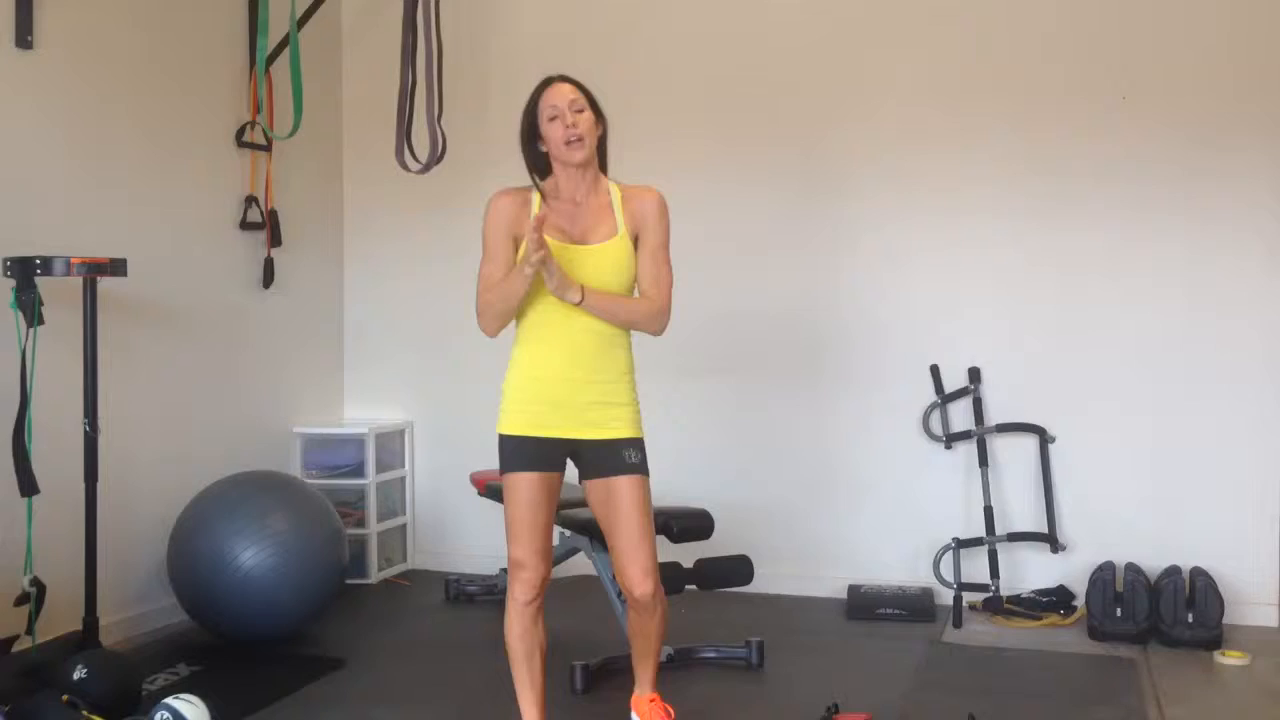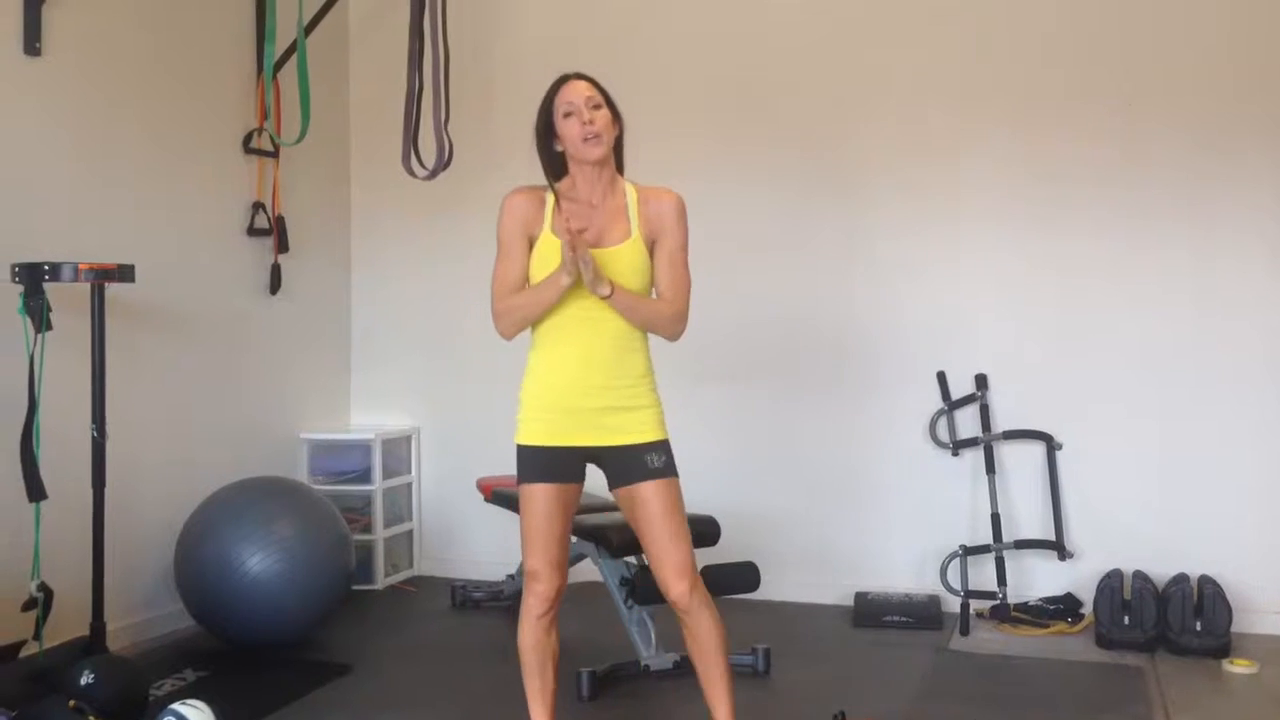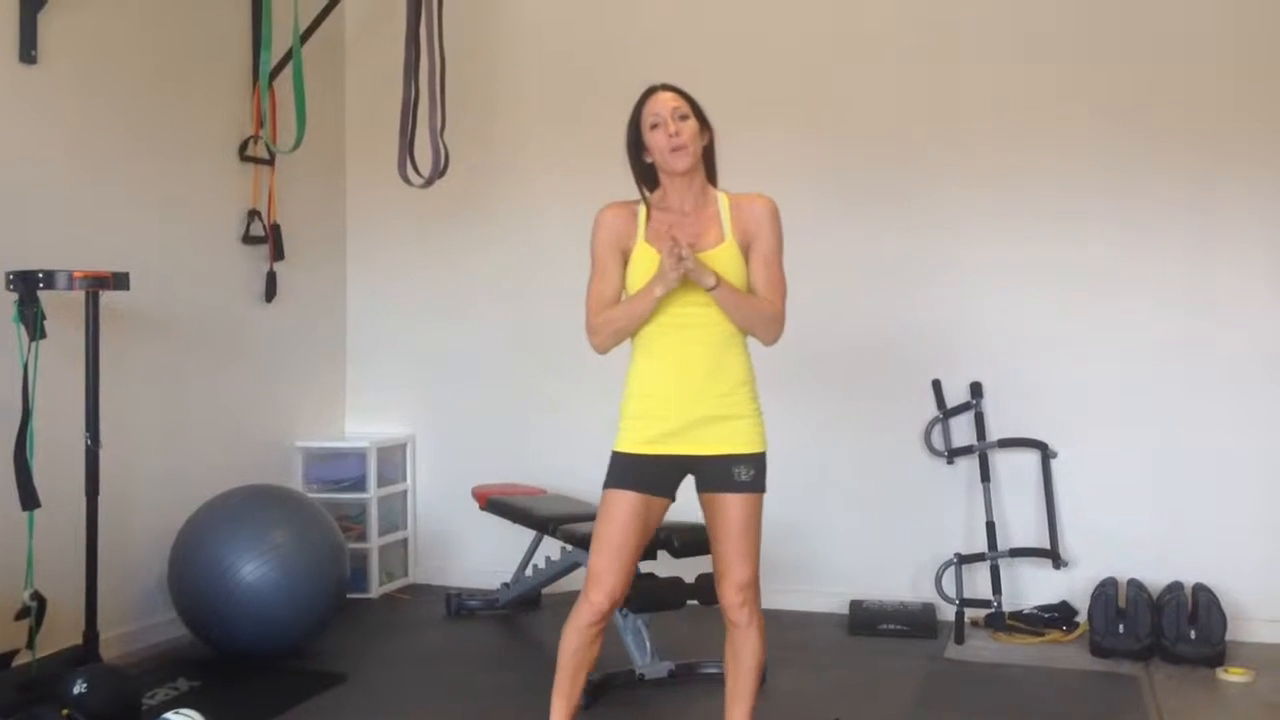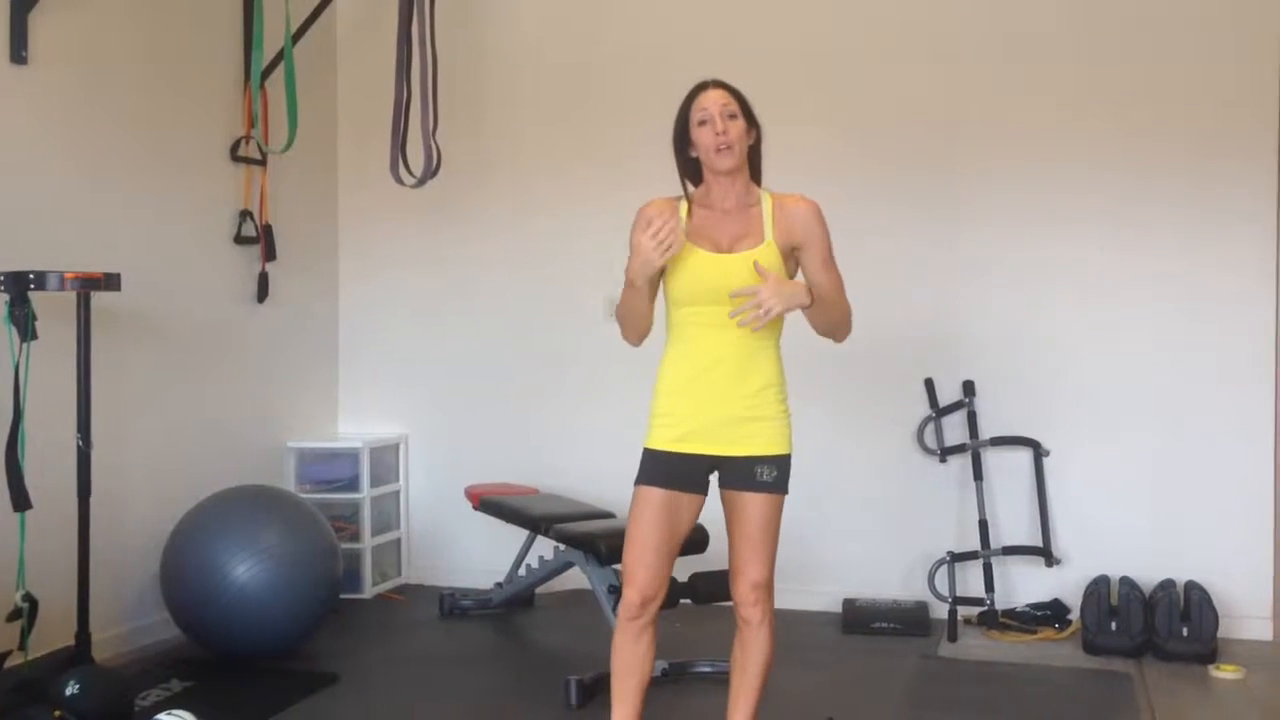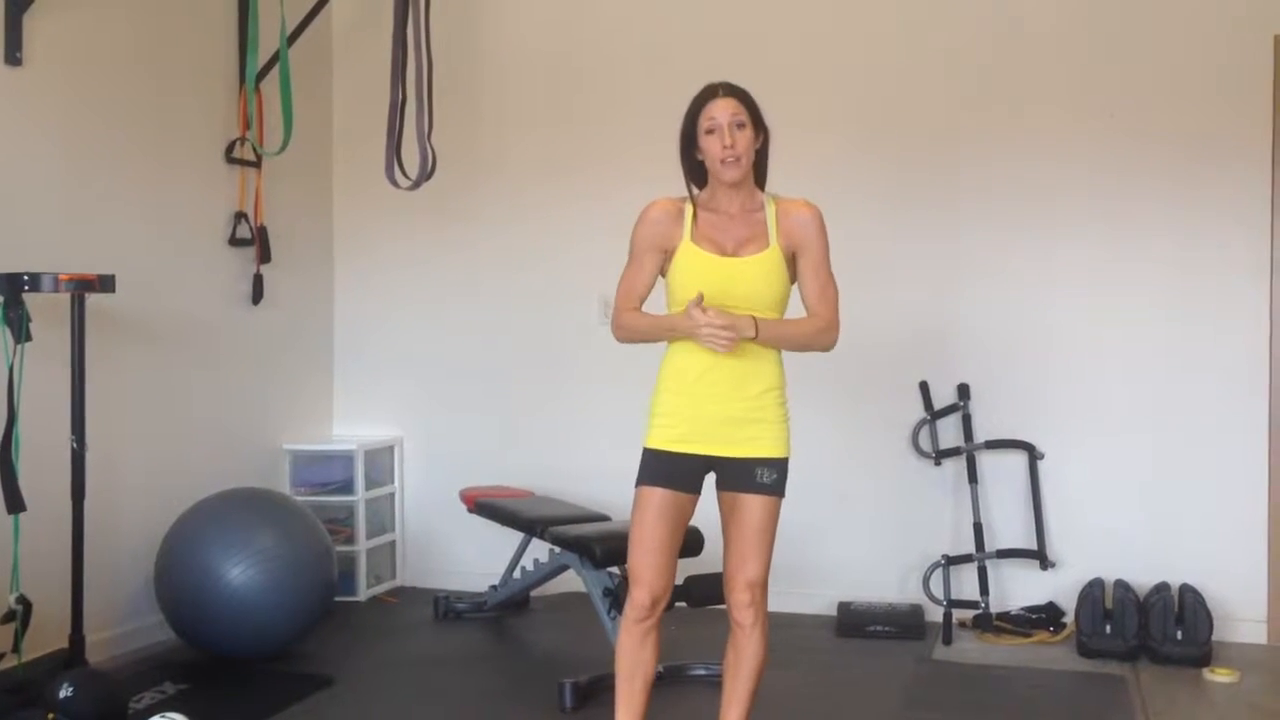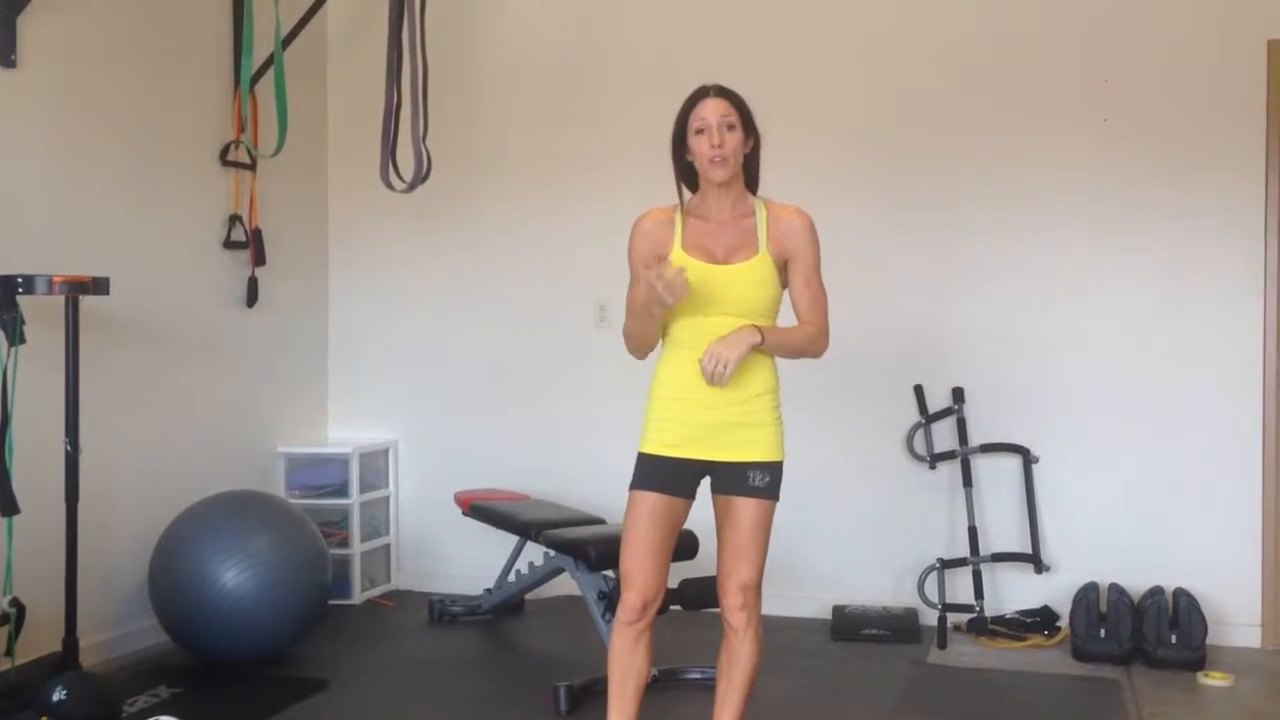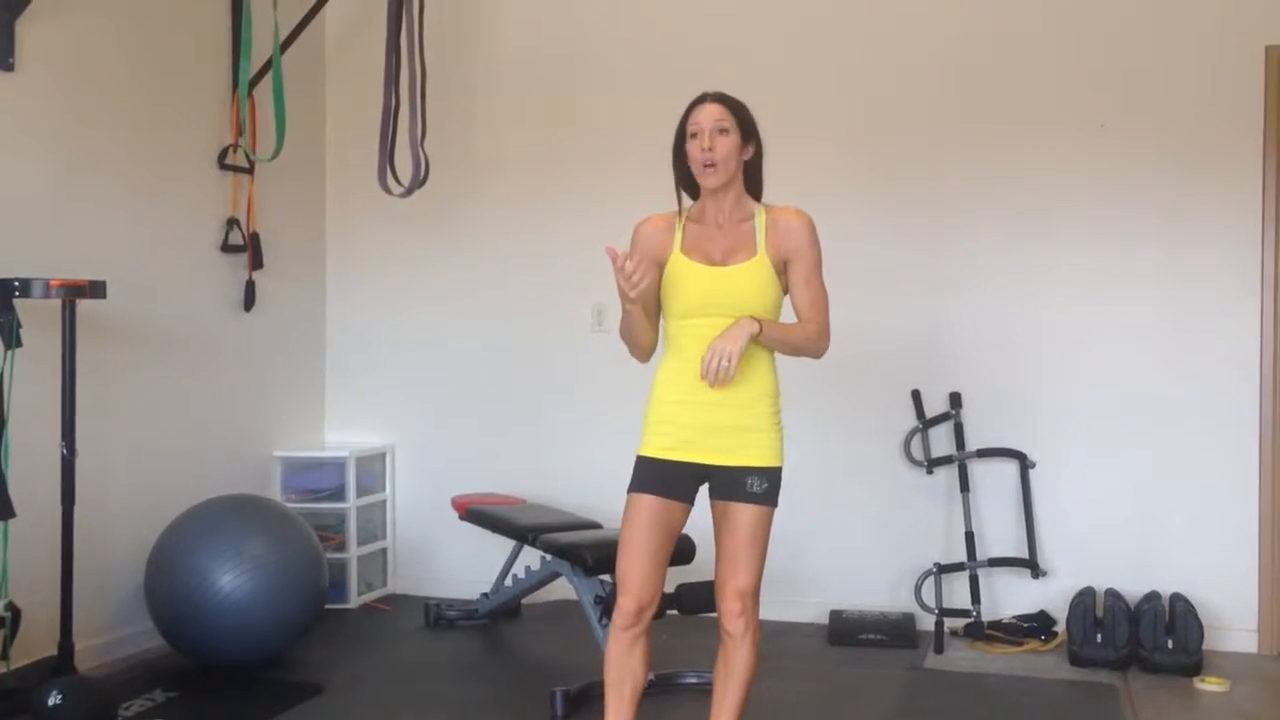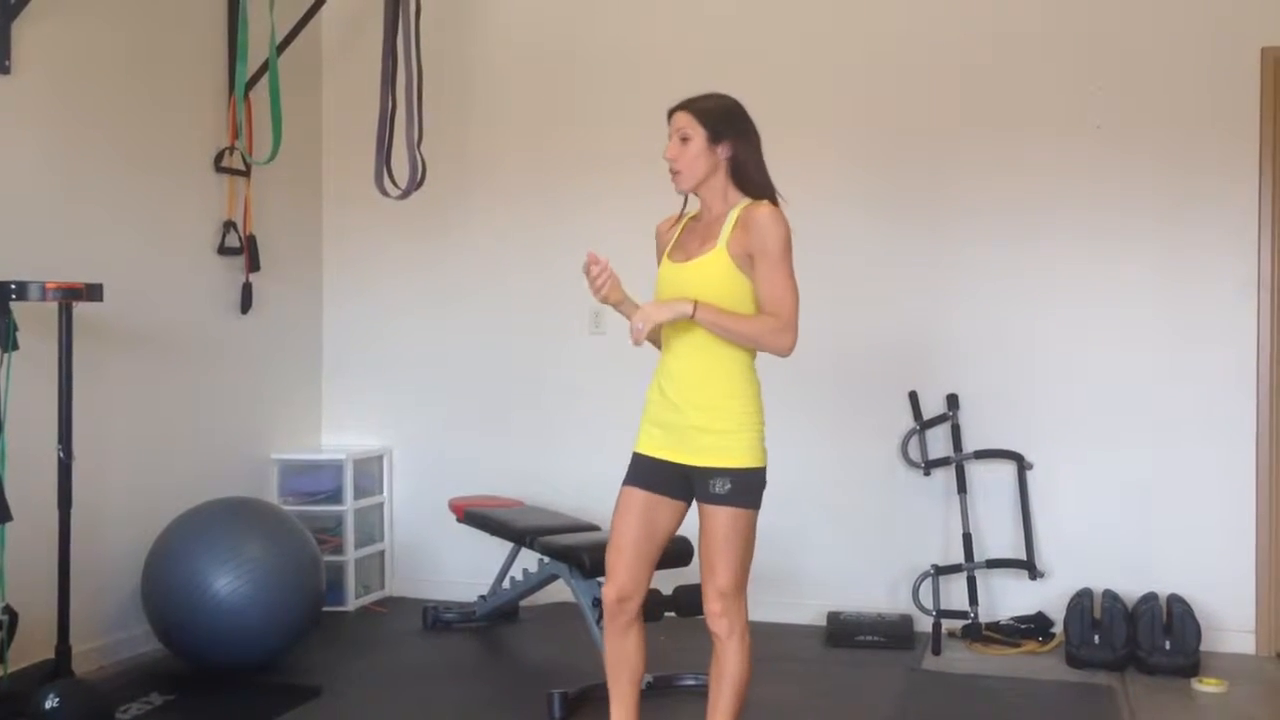
dt=0.5s
person 1, frame 1
left shoulder: (641, 205)
right shoulder: (511, 207)
left elbow: (656, 314)
right elbow: (489, 318)
left wrist: (573, 290)
right wrist: (530, 266)
left hip: (610, 415)
right hip: (532, 413)
left knee: (642, 585)
right knee: (527, 578)
person 1, frame 2
left shoulder: (660, 207)
right shoulder: (525, 207)
left elbow: (673, 319)
right elbow: (506, 319)
left wrist: (600, 282)
right wrist: (564, 274)
left hip: (633, 419)
right hip: (550, 420)
left knee: (683, 587)
right knee: (542, 589)
person 1, frame 3
left shoulder: (752, 212)
right shoulder: (618, 222)
left elbow: (770, 325)
right elbow: (600, 334)
left wrist: (706, 276)
right wrist: (662, 282)
left hip: (730, 429)
right hip: (648, 431)
left knee: (739, 598)
right knee: (598, 599)
person 1, frame 4
left shoulder: (794, 215)
right shoulder: (659, 217)
left elbow: (839, 326)
right elbow: (632, 331)
left wrist: (799, 294)
right wrist: (639, 272)
left hip: (757, 429)
right hip: (677, 427)
left knee: (753, 599)
right knee: (638, 596)
person 1, frame 5
left shoulder: (798, 220)
right shoulder: (663, 219)
left elbow: (824, 330)
right elbow: (623, 321)
left wrist: (747, 326)
right wrist: (684, 324)
left hip: (757, 431)
right hip: (678, 427)
left knee: (747, 601)
right knee: (644, 597)
person 1, frame 6
left shoulder: (788, 226)
right shoulder: (655, 228)
left elbow: (815, 337)
right elbow: (636, 343)
left wrist: (752, 336)
right wrist: (656, 305)
left hip: (750, 435)
right hip: (671, 432)
left knee: (740, 603)
right knee: (636, 600)
person 1, frame 7
left shoulder: (788, 228)
right shoulder: (657, 232)
left elbow: (816, 338)
right elbow: (642, 348)
left wrist: (750, 325)
right wrist: (630, 302)
left hip: (748, 442)
right hip: (670, 437)
left knee: (737, 610)
right knee: (632, 605)
person 1, frame 8
left shoulder: (760, 221)
right shoulder: (670, 230)
left elbow: (781, 335)
left wrist: (686, 308)
right wrist: (621, 301)
left hip: (728, 440)
right hip: (661, 436)
left knee: (723, 610)
right knee: (618, 596)
